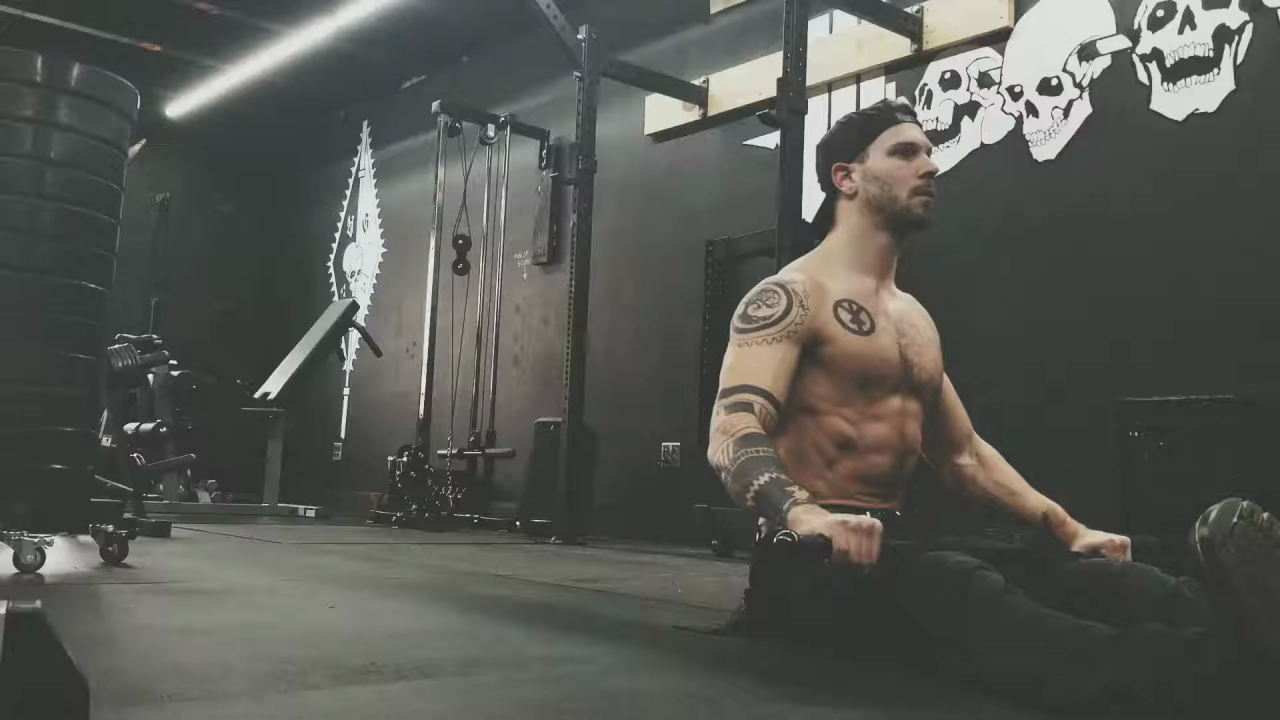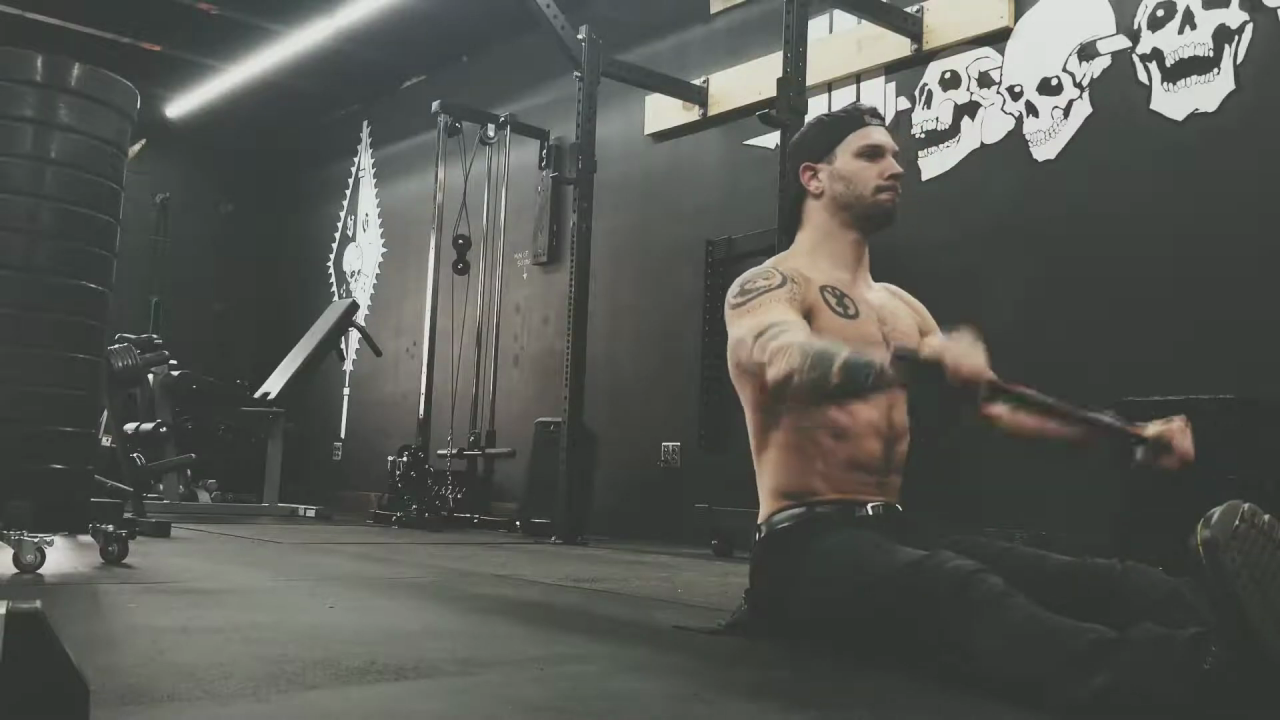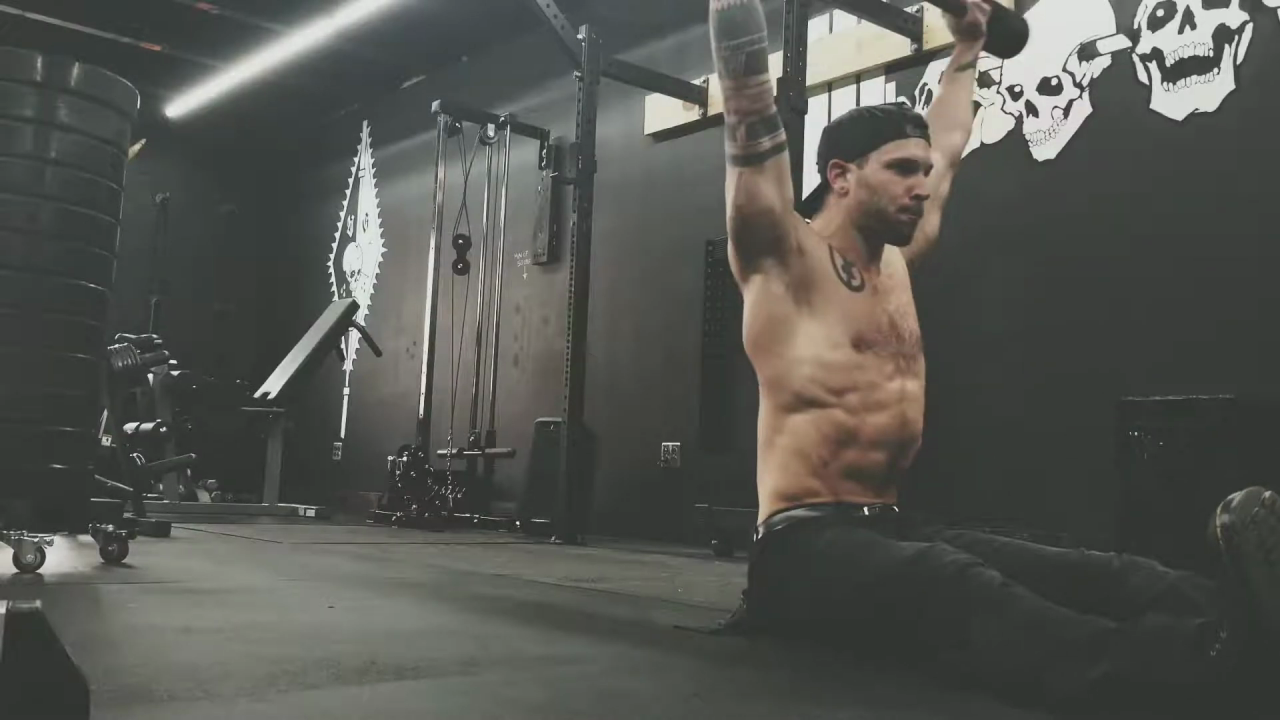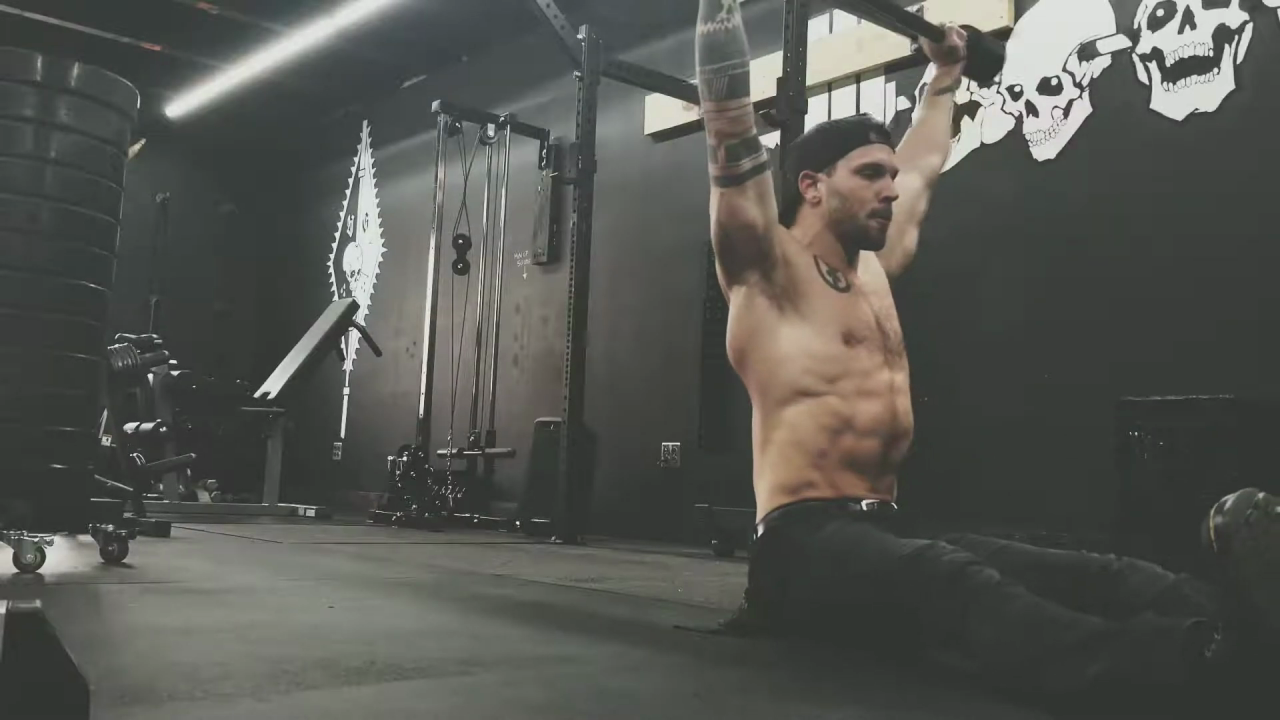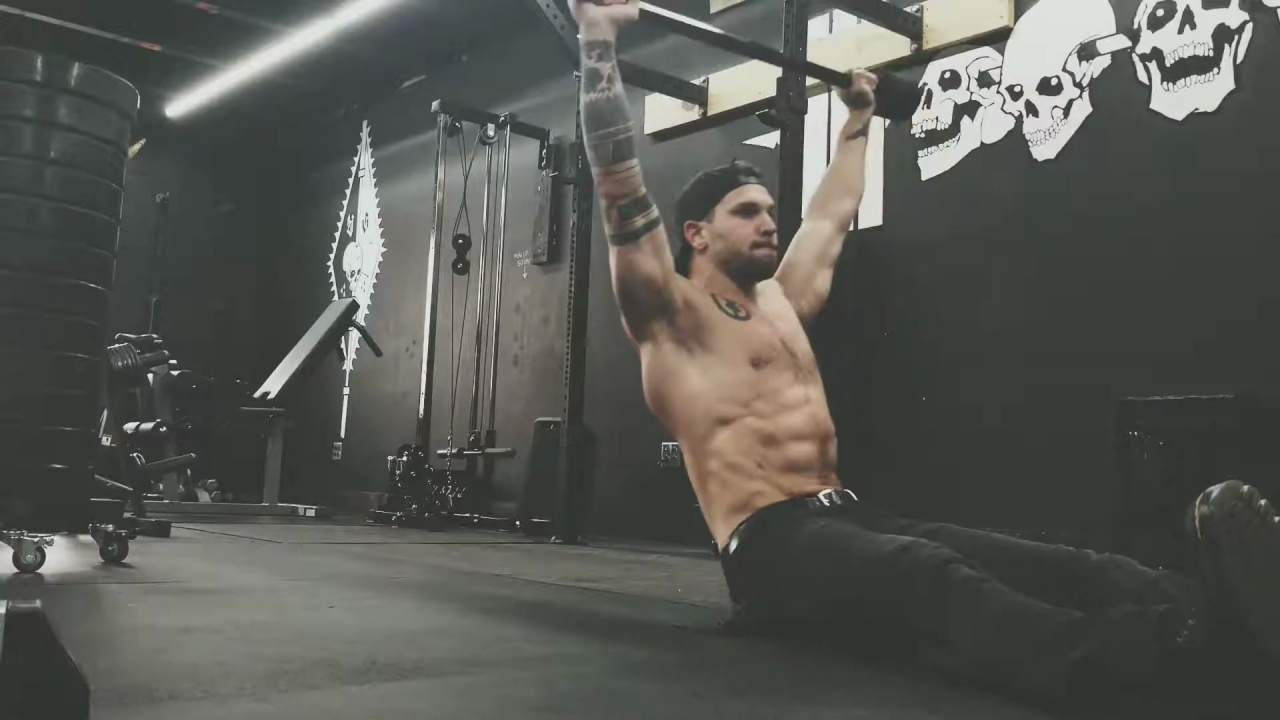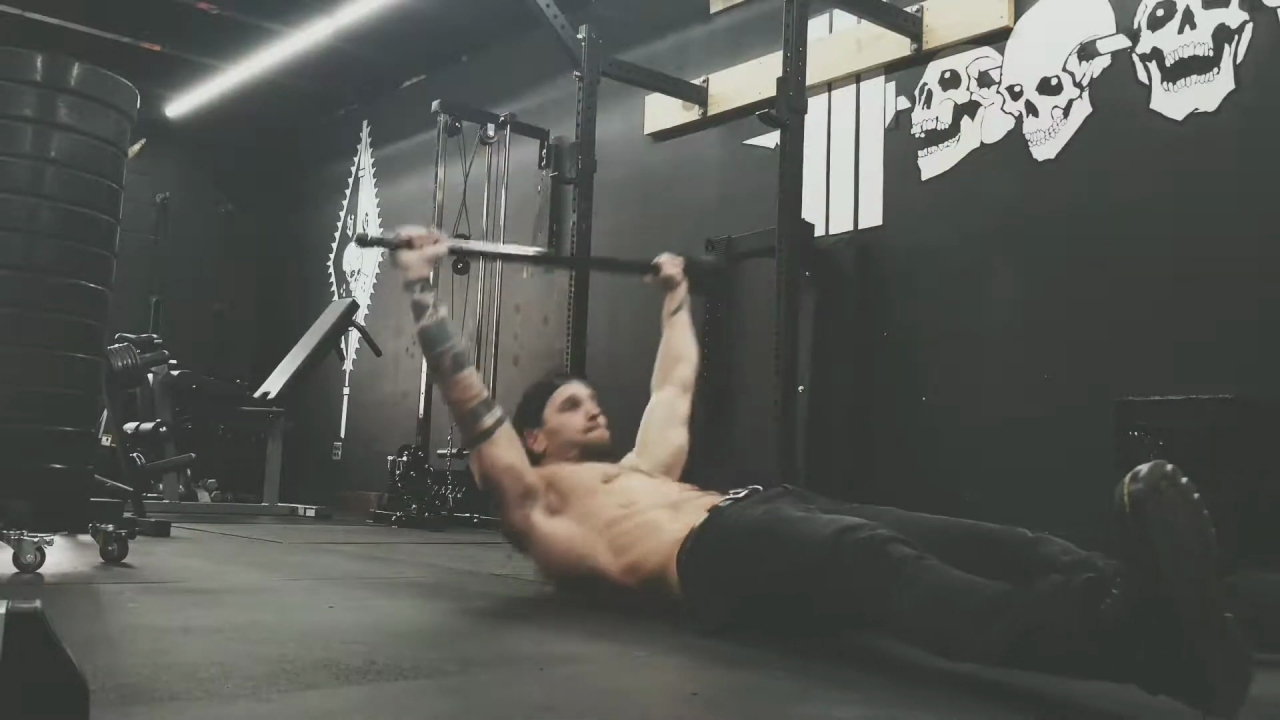
dt=0.5s
person 1, frame 1
left shoulder: (915, 318)
right shoulder: (791, 297)
left elbow: (963, 452)
right elbow: (733, 433)
left wrist: (1065, 527)
right wrist: (803, 516)
left hip: (892, 545)
right hip: (807, 558)
left knee: (1077, 575)
right knee: (959, 590)
right ankle: (1195, 659)
person 1, frame 2
left shoulder: (901, 307)
right shoulder: (764, 289)
left elbow: (996, 398)
right elbow: (788, 365)
right wrist: (906, 360)
left hip: (891, 533)
right hip: (806, 549)
left knee: (1079, 580)
right knee: (958, 591)
right ankle: (1189, 664)
person 1, frame 3
left shoulder: (893, 258)
right shoulder: (782, 255)
left elbow: (949, 143)
right elbow: (749, 106)
left hip: (890, 535)
right hip: (803, 552)
left knee: (1092, 573)
right knee: (955, 585)
right ankle: (1192, 656)
person 1, frame 4
left shoulder: (871, 268)
right shoulder: (766, 270)
left elbow: (923, 169)
right elbow: (730, 122)
left wrist: (944, 77)
left hip: (885, 532)
right hip: (804, 548)
left knee: (1086, 575)
right knee: (954, 585)
right ankle: (1188, 657)
person 1, frame 5
left shoulder: (780, 301)
right shoulder: (672, 316)
left elbow: (834, 212)
right elbow: (621, 191)
left wrist: (858, 117)
left hip: (848, 518)
right hip: (772, 548)
left knee: (1048, 566)
right knee: (930, 577)
right ankle: (1147, 651)
person 1, frame 6
left shoulder: (633, 474)
right shoulder: (534, 501)
left elbow: (674, 396)
right elbow: (470, 406)
left wrist: (677, 297)
right wrist: (423, 284)
left hip: (768, 512)
right hip: (718, 553)
left knee: (993, 543)
right knee: (887, 566)
left ankle: (1160, 625)
right ankle: (1128, 628)
